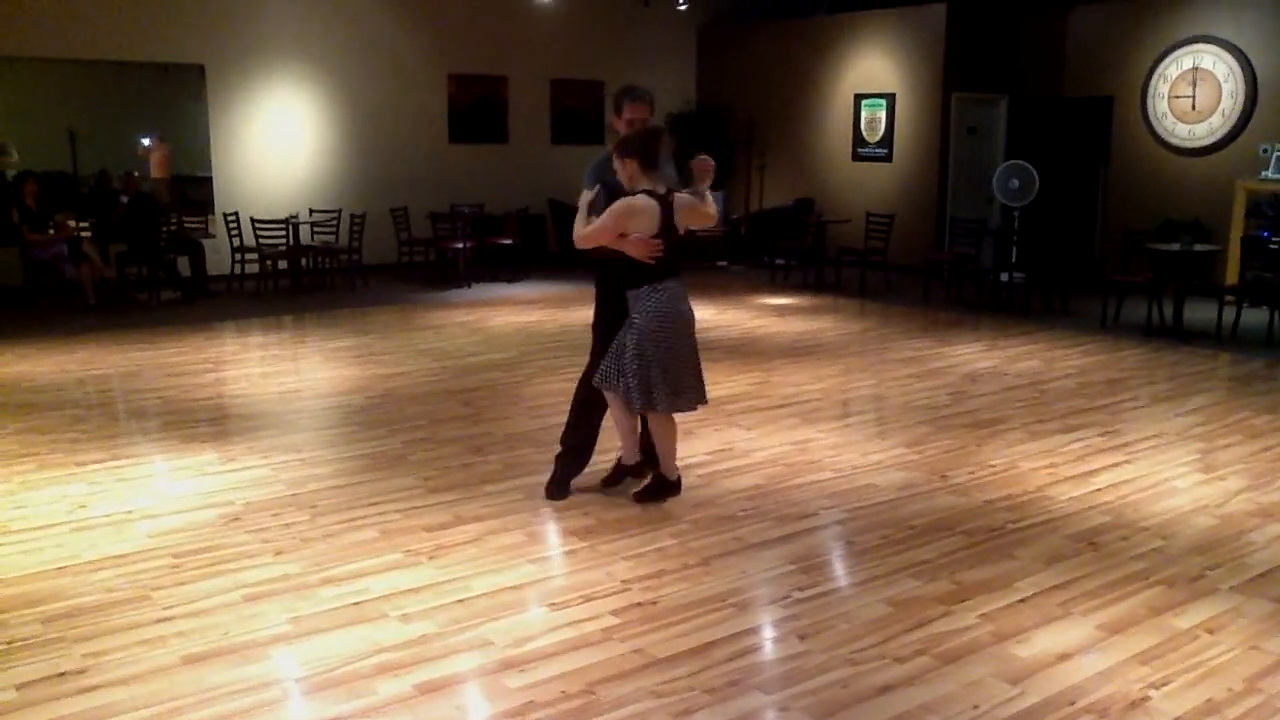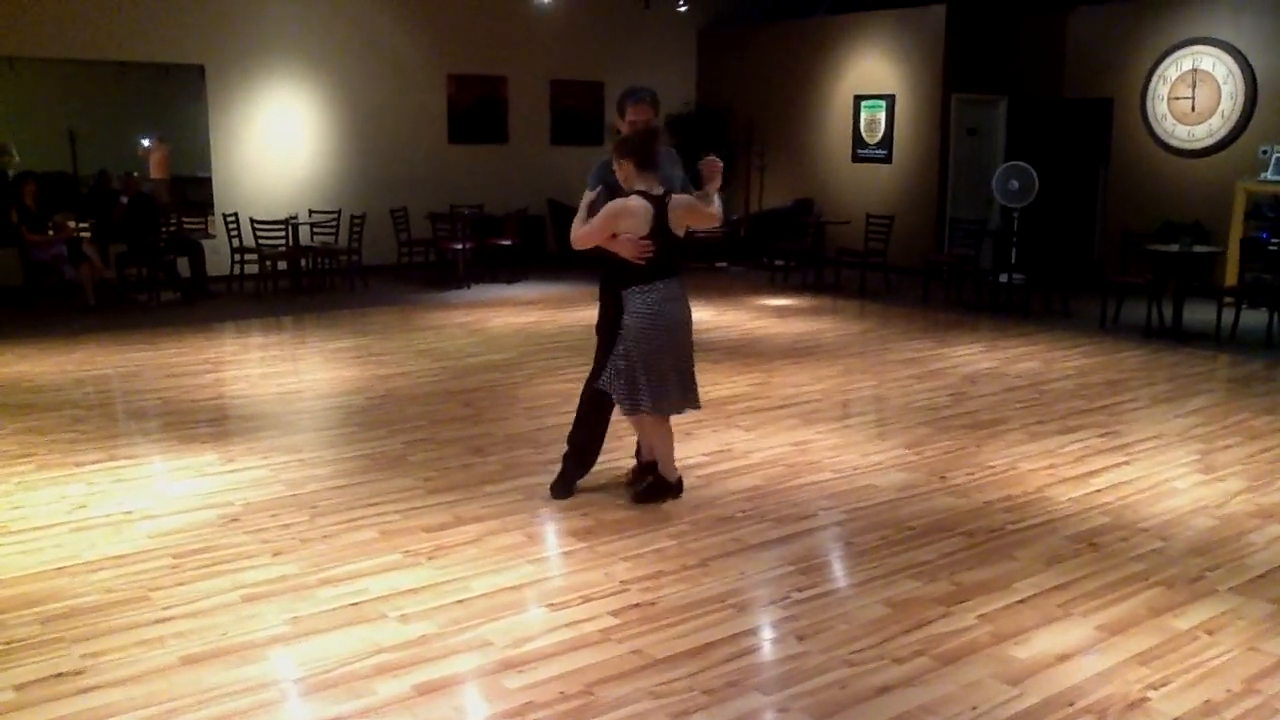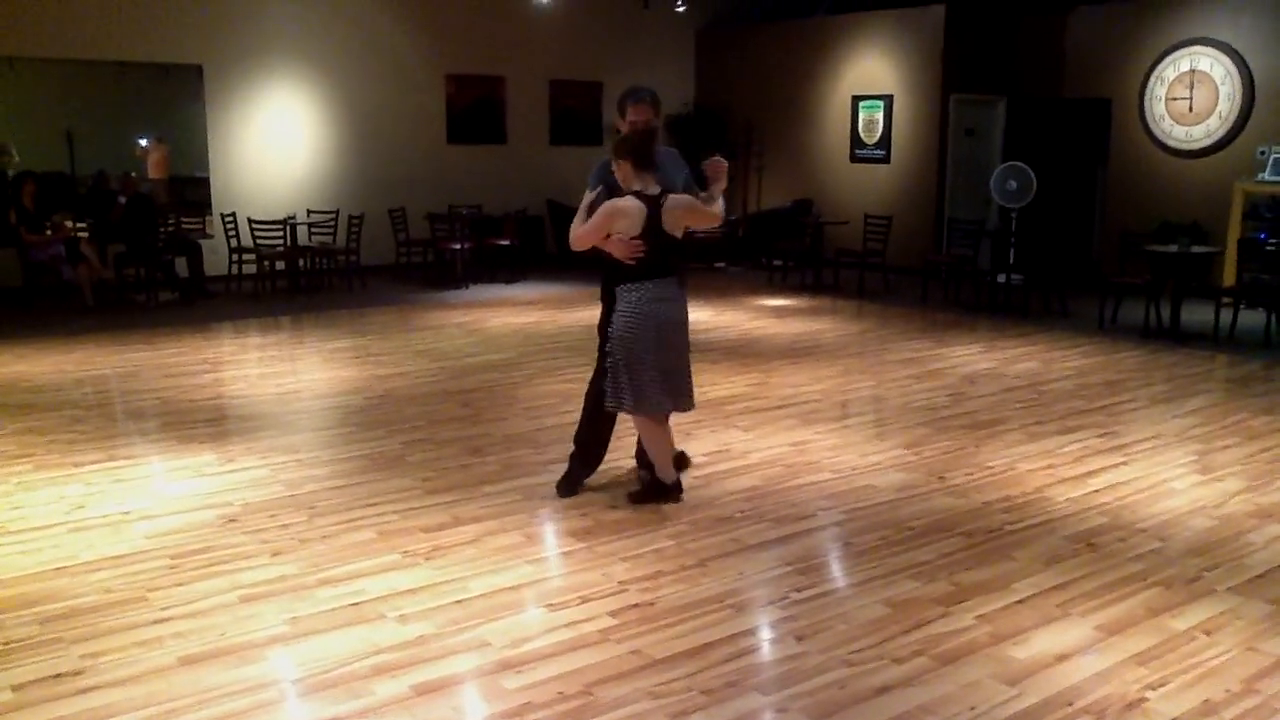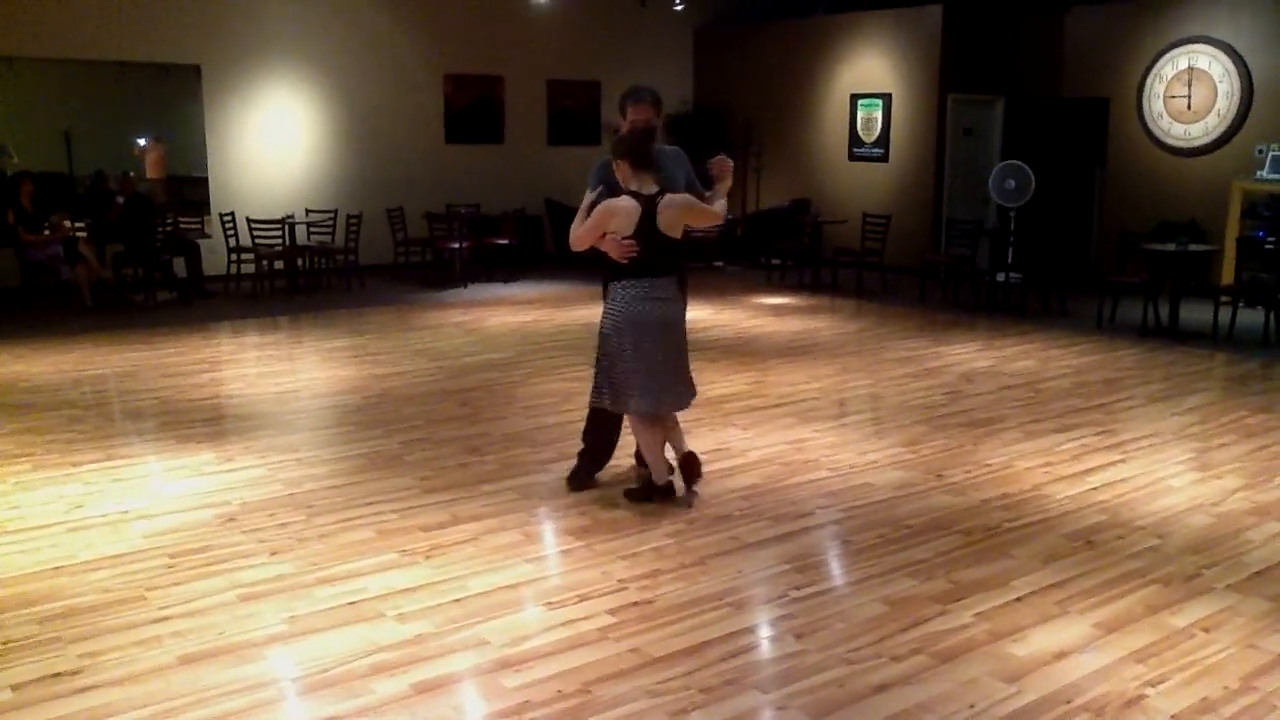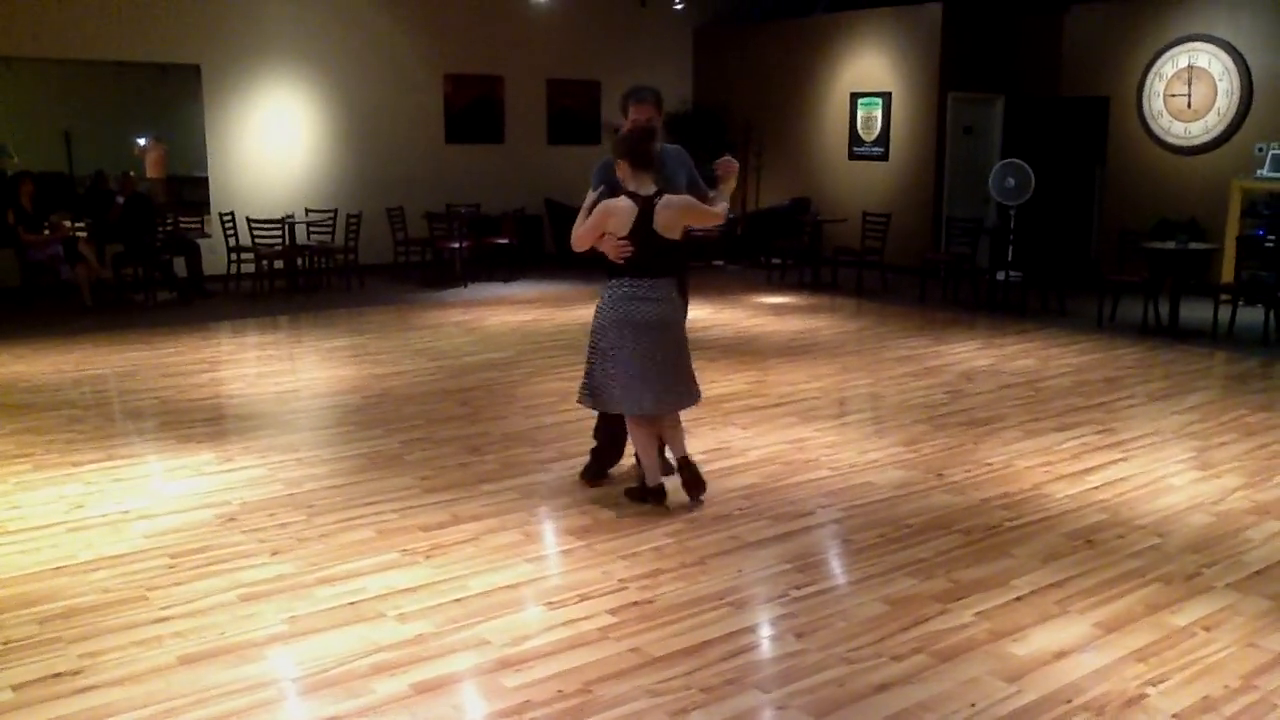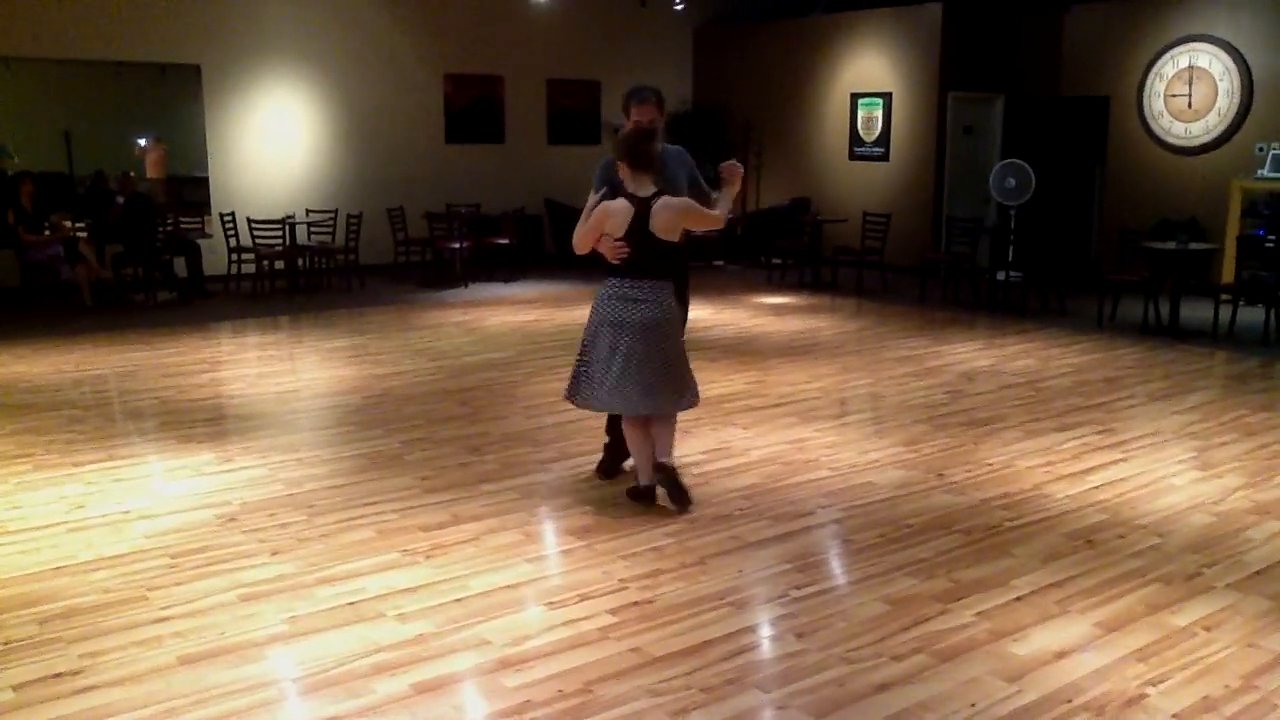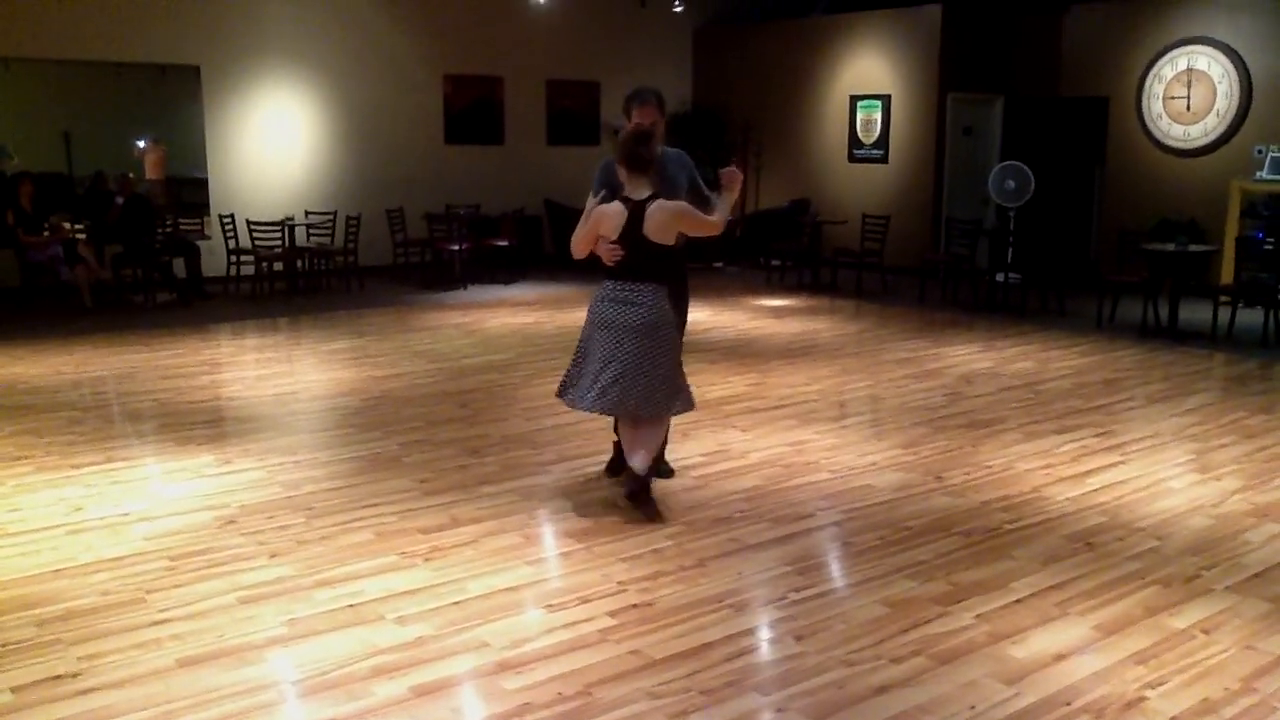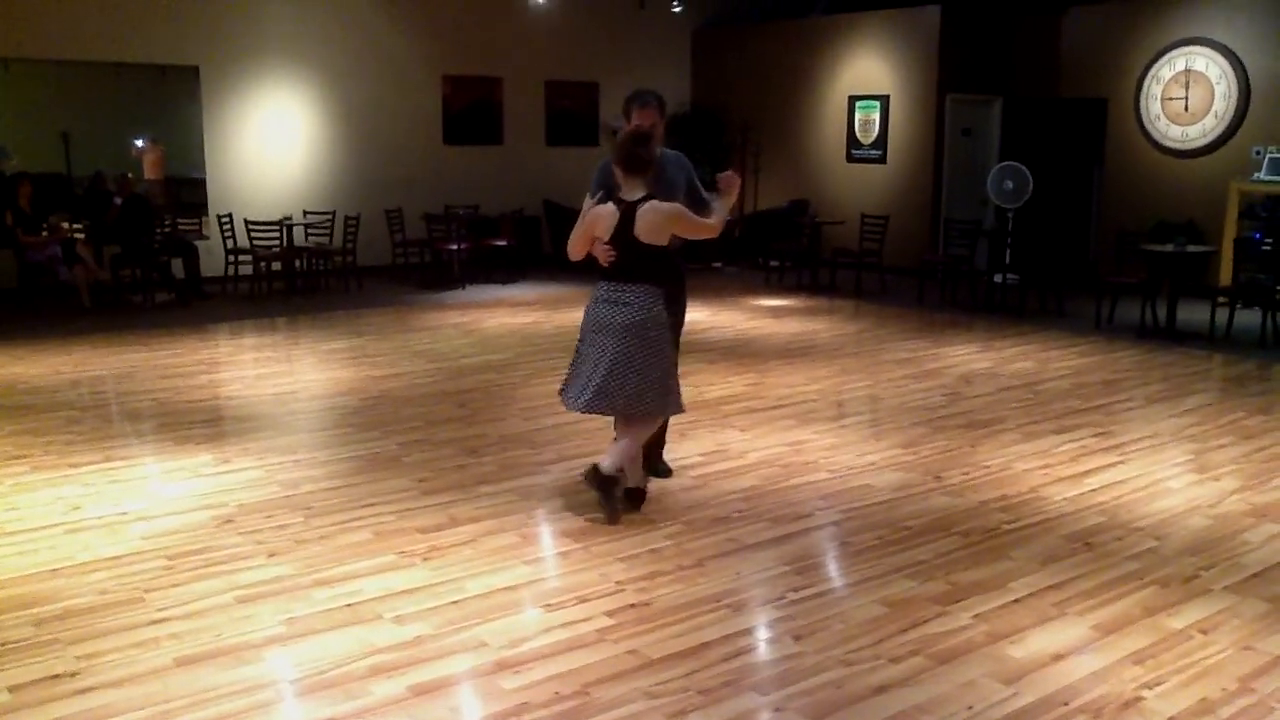
dt=0.1s
person 1, frame 1
left shoulder: (662, 159)
right shoulder: (603, 169)
right wrist: (626, 245)
right hip: (619, 278)
right knee: (602, 370)
left ankle: (646, 453)
right ankle: (568, 464)
person 1, frame 2
left shoulder: (669, 159)
right shoulder: (607, 170)
left wrist: (711, 183)
right wrist: (616, 244)
right hip: (622, 279)
right knee: (608, 370)
right ankle: (574, 465)
person 1, frame 3
left shoulder: (673, 159)
right shoulder: (607, 170)
left elbow: (698, 209)
left wrist: (717, 184)
right wrist: (610, 245)
right knee: (612, 369)
left ankle: (651, 454)
right ankle: (581, 463)
person 1, frame 4
left shoulder: (675, 158)
right shoulder: (609, 168)
left elbow: (702, 207)
right elbow: (588, 224)
left wrist: (722, 182)
right wrist: (606, 244)
left ankle: (650, 452)
right ankle: (591, 459)
person 1, frame 5
left shoulder: (677, 158)
right shoulder: (611, 168)
left elbow: (705, 208)
right elbow: (588, 225)
left wrist: (727, 183)
right wrist: (604, 244)
left hip: (671, 273)
left ankle: (652, 450)
right ankle: (604, 455)
person 1, frame 6
left shoulder: (679, 159)
right shoulder: (612, 168)
left elbow: (707, 209)
left wrist: (730, 185)
right wrist: (604, 245)
left hip: (671, 271)
right ankle: (617, 450)
person 1, frame 7
left shoulder: (679, 162)
right shoulder: (611, 169)
left elbow: (706, 214)
right wrist: (601, 248)
left hip: (671, 274)
left ankle: (654, 451)
right ankle: (626, 449)
person 1, frame 8
left shoulder: (678, 164)
right shoulder: (610, 170)
left elbow: (704, 216)
right wrist: (597, 248)
left hip: (668, 275)
left ankle: (652, 451)
person 2, frame 1
left shoulder: (630, 206)
right shoulder: (680, 202)
left elbow: (582, 240)
right elbow: (711, 217)
left wrist: (585, 204)
right wrist: (704, 187)
left hip: (650, 309)
right hip: (667, 303)
left knee: (652, 401)
right knee: (616, 384)
left ankle: (669, 478)
right ankle: (632, 457)
person 2, frame 2
left shoulder: (622, 208)
right shoulder: (681, 204)
left elbow: (578, 241)
right elbow: (714, 217)
left wrist: (585, 204)
right wrist: (712, 189)
left hip: (644, 308)
right hip: (673, 303)
left knee: (646, 403)
right knee: (647, 397)
left ankle: (669, 477)
right ankle: (653, 462)
person 2, frame 3
left shoulder: (617, 208)
right shoulder: (679, 205)
left elbow: (577, 242)
right elbow: (716, 217)
left wrist: (585, 205)
right wrist: (717, 190)
left hip: (635, 308)
right hip: (670, 304)
left knee: (640, 401)
right knee: (649, 399)
left ankle: (666, 479)
right ankle: (669, 459)
person 2, frame 4
left shoulder: (612, 208)
right shoulder: (678, 205)
left elbow: (576, 243)
right elbow: (717, 215)
right wrist: (722, 188)
left hip: (627, 306)
right hip: (667, 305)
left knee: (635, 401)
right knee: (657, 393)
left ankle: (658, 479)
right ankle: (684, 455)
person 2, frame 5
left shoulder: (611, 208)
right shoulder: (677, 206)
left elbow: (578, 243)
right elbow: (718, 216)
left wrist: (588, 204)
right wrist: (726, 189)
left hip: (620, 306)
right hip: (664, 305)
left knee: (630, 399)
right knee: (660, 394)
left ankle: (653, 482)
right ankle: (683, 461)
person 2, frame 6
left shoulder: (609, 210)
right shoulder: (676, 208)
left elbow: (580, 246)
right elbow: (717, 219)
left wrist: (589, 207)
right wrist: (730, 189)
left hip: (614, 306)
right hip: (657, 308)
left knee: (628, 400)
right knee: (662, 397)
left ankle: (646, 480)
right ankle: (664, 464)
person 2, frame 7
left shoulder: (606, 213)
right shoulder: (672, 211)
left elbow: (578, 250)
right elbow: (715, 225)
right wrist: (730, 194)
left hip: (610, 309)
right hip: (652, 311)
left knee: (624, 403)
right knee: (656, 401)
left ankle: (639, 479)
right ankle: (639, 468)
person 2, frame 8
left shoulder: (600, 213)
right shoulder: (666, 213)
left elbow: (574, 252)
right elbow: (711, 229)
right wrist: (727, 197)
left hip: (604, 309)
right hip: (644, 313)
left knee: (627, 406)
right knee: (650, 406)
left ankle: (634, 484)
right ankle: (608, 469)
